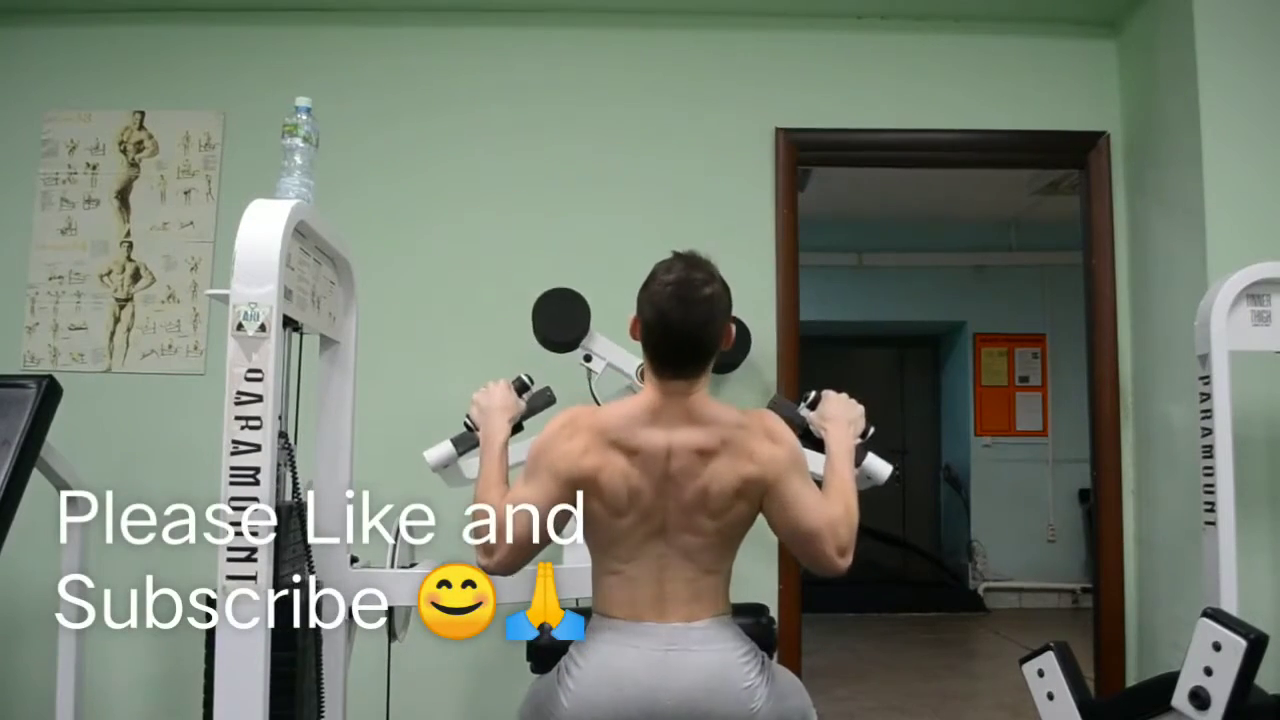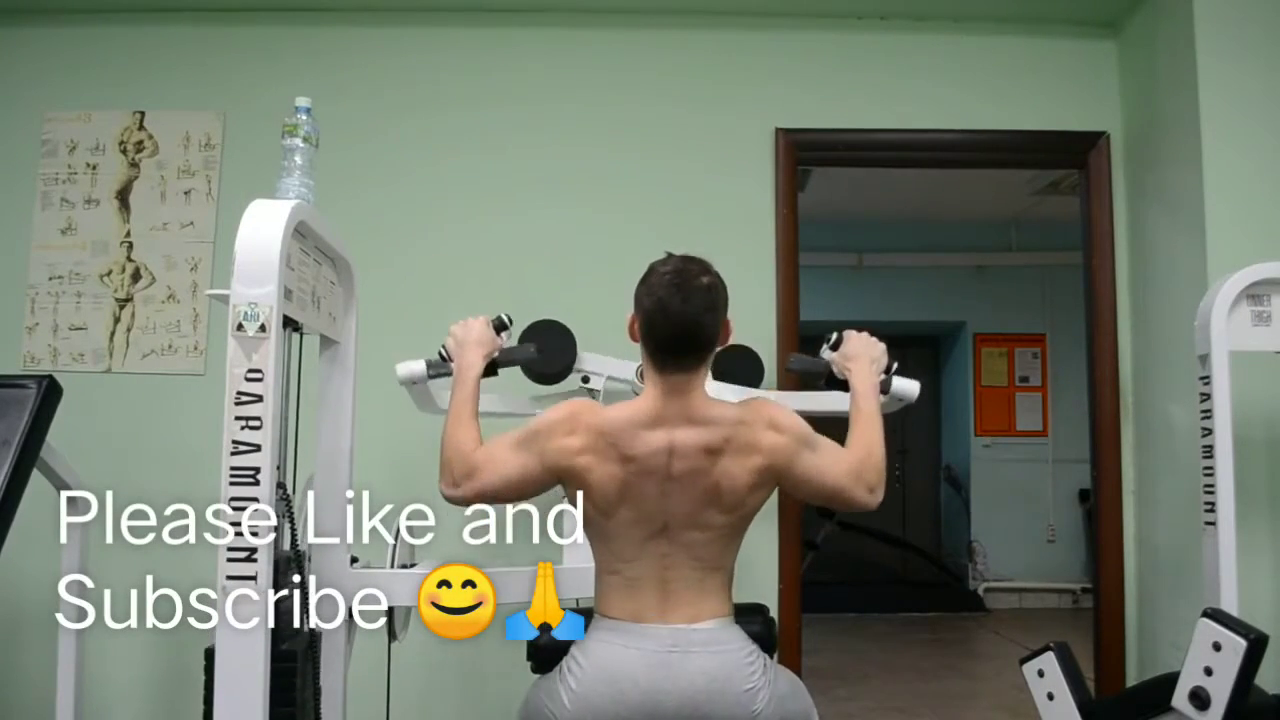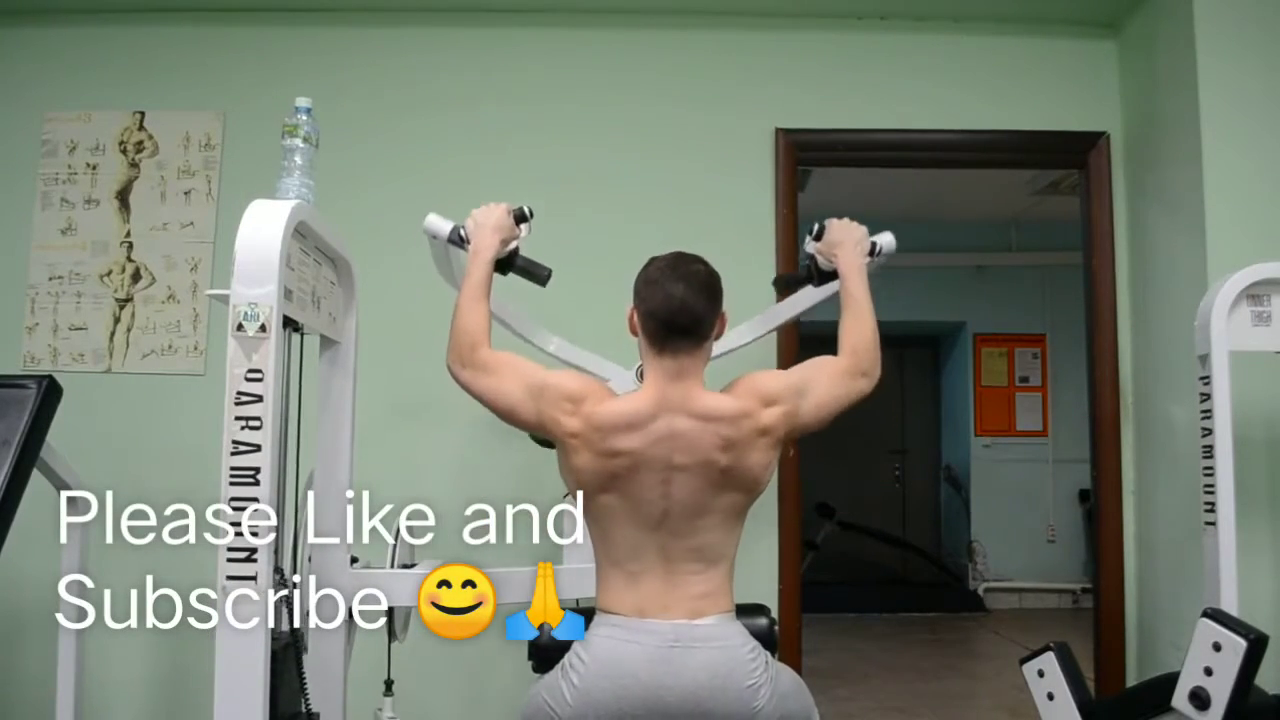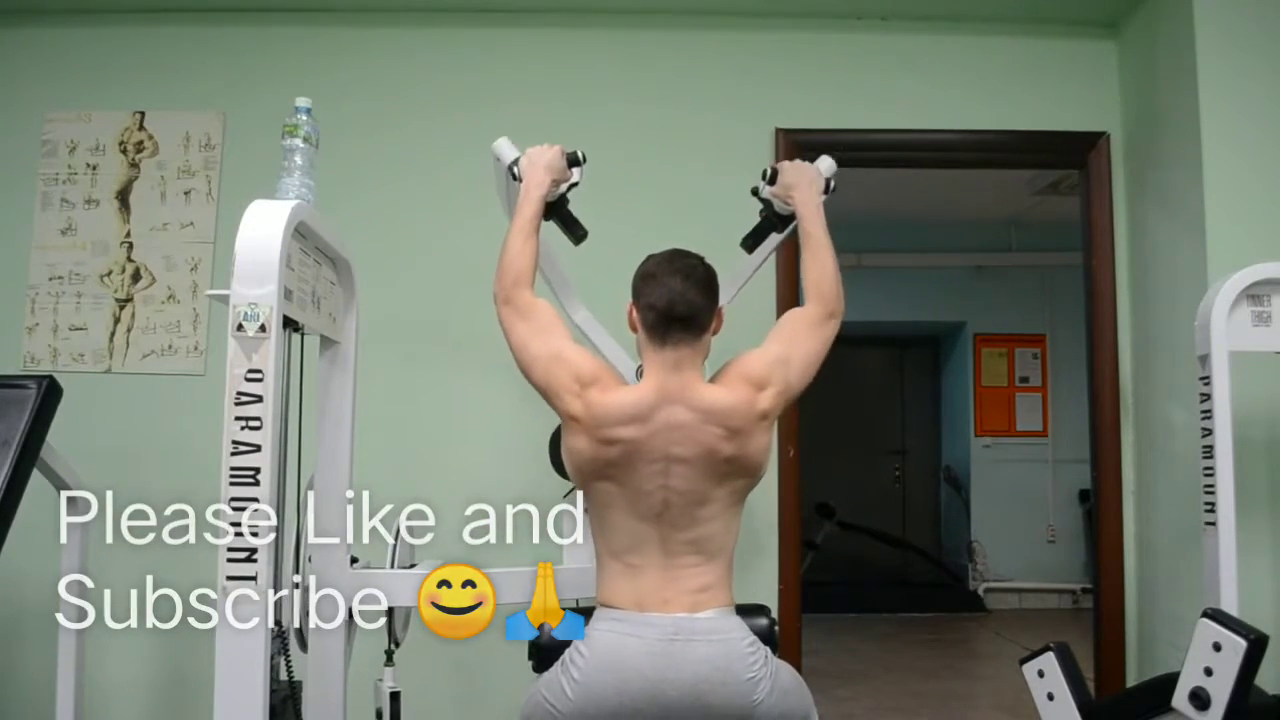
dt=0.5s
person 1, frame 1
left shoulder: (577, 437)
right shoulder: (762, 442)
left elbow: (495, 553)
right elbow: (835, 555)
left wrist: (495, 432)
right wrist: (840, 439)
left hip: (606, 676)
right hip: (720, 677)
person 1, frame 2
left shoulder: (575, 434)
right shoulder: (764, 435)
left elbow: (459, 483)
right elbow: (866, 489)
left wrist: (469, 364)
right wrist: (863, 379)
left hip: (606, 674)
right hip: (723, 674)
person 1, frame 3
left shoulder: (581, 417)
right shoulder: (757, 416)
left elbow: (468, 361)
right elbow: (860, 369)
left wrist: (484, 247)
right wrist: (851, 262)
left hip: (609, 664)
right hip: (724, 664)
person 1, frame 4
left shoulder: (587, 404)
right shoulder: (750, 405)
left elbow: (512, 296)
right elbow: (825, 309)
left wrist: (535, 187)
right wrist: (807, 202)
left hip: (610, 660)
right hip: (724, 659)
